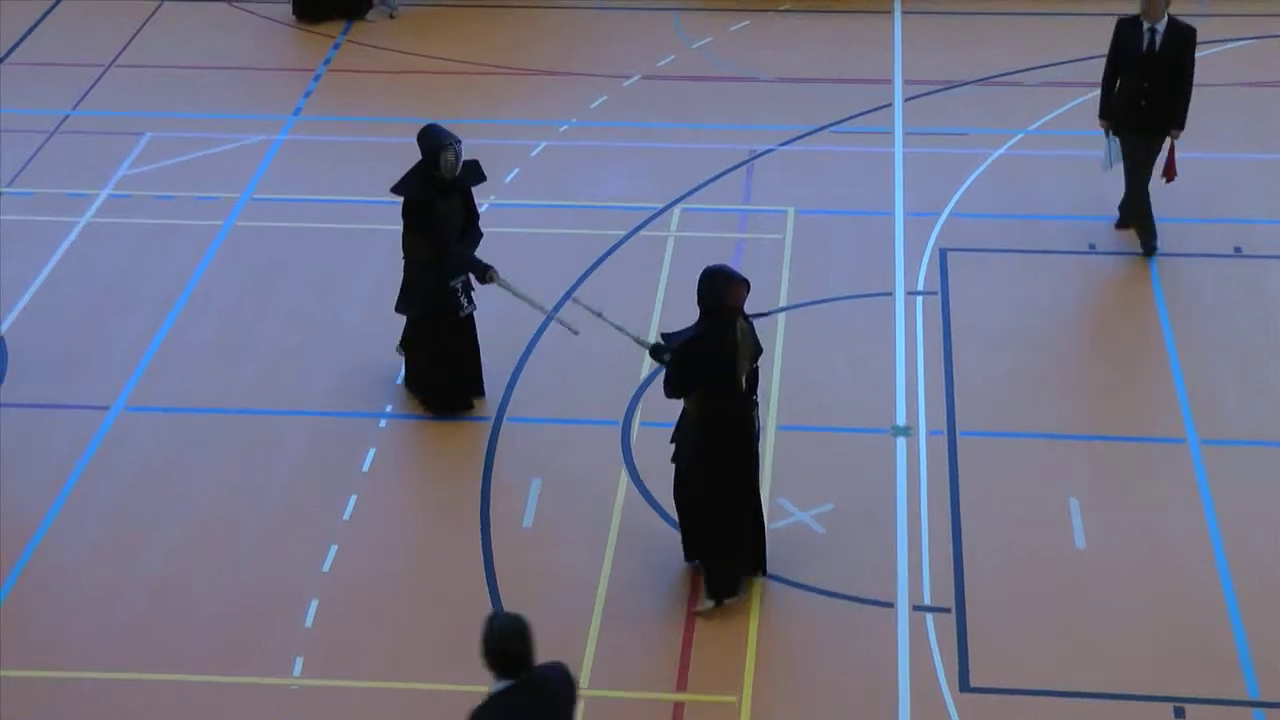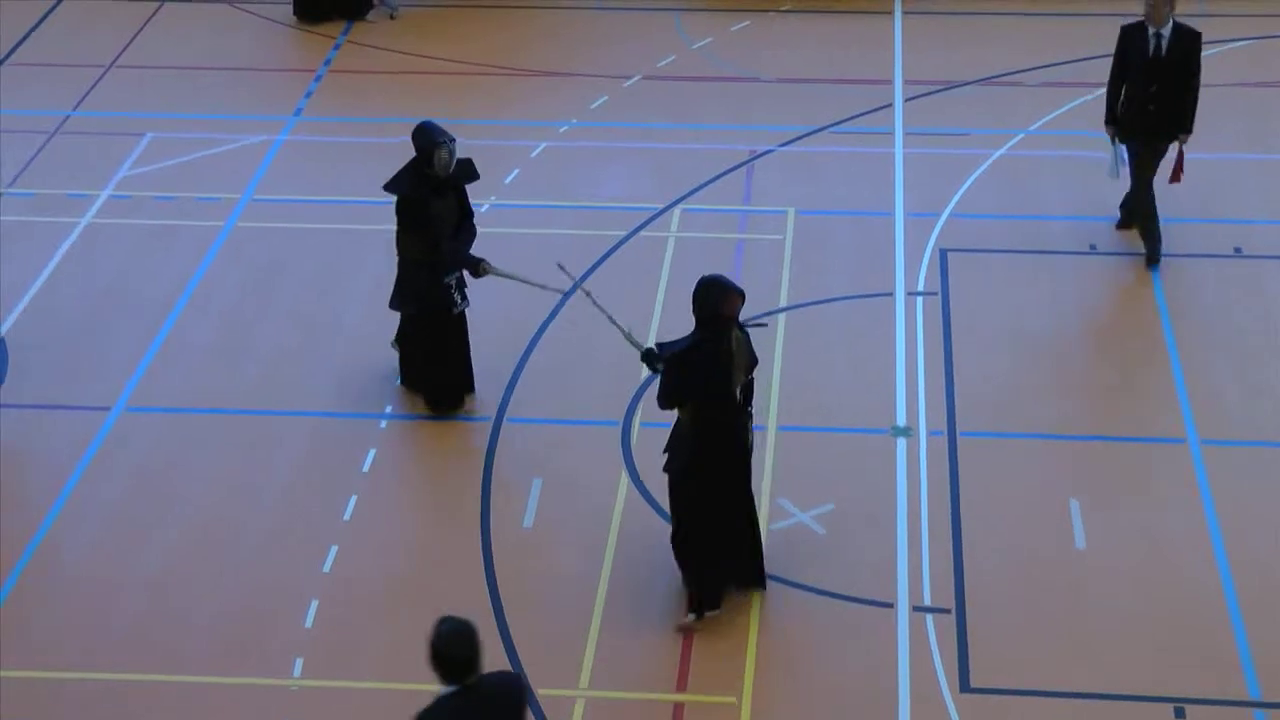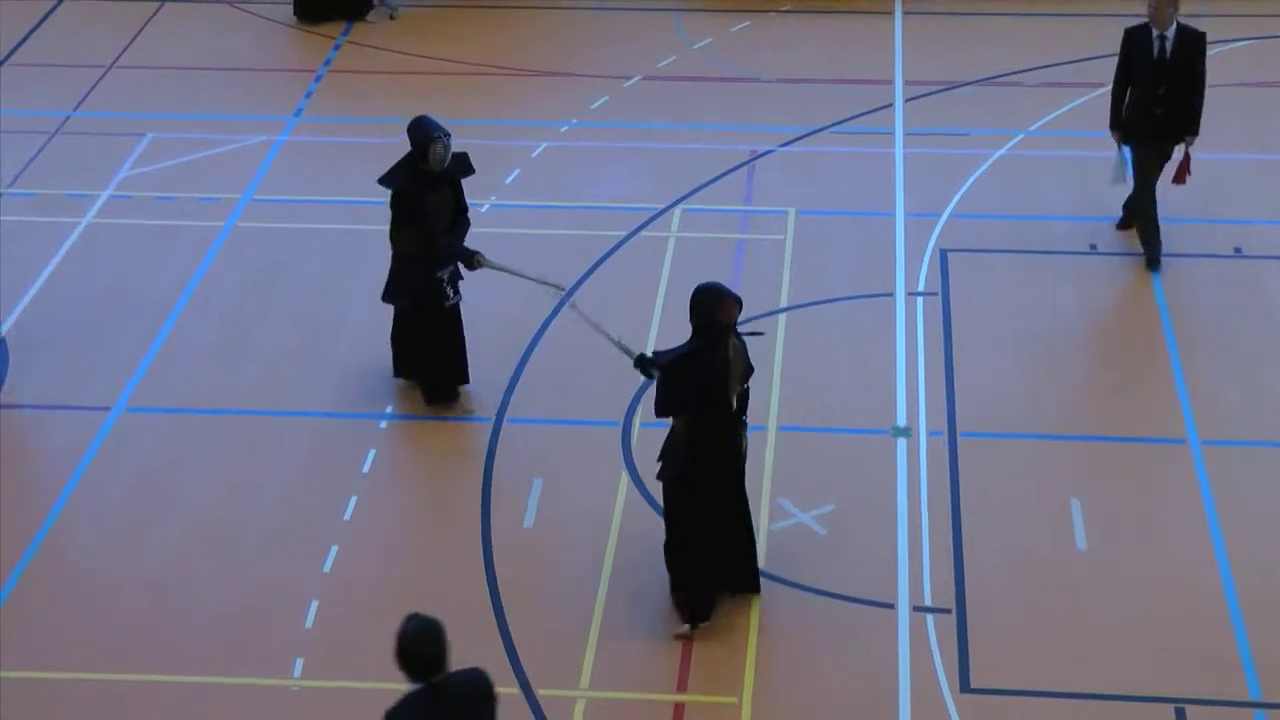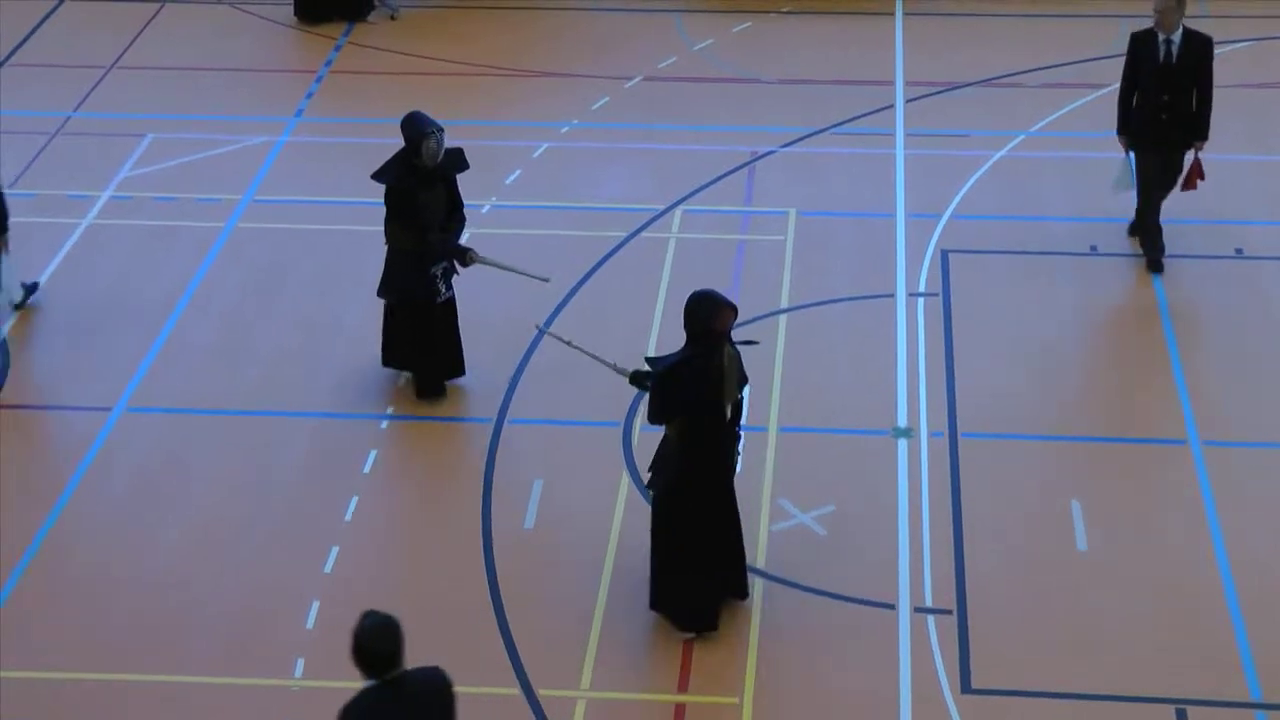
dt=0.1s
person 1, frame 1
left shoulder: (695, 342)
right shoulder: (741, 329)
left elbow: (673, 388)
left wrist: (669, 357)
right wrist: (673, 354)
left hip: (710, 429)
right hip: (740, 424)
left knee: (708, 503)
right knee: (737, 494)
left ankle: (721, 584)
right ankle: (743, 561)
person 1, frame 2
left shoulder: (691, 352)
right shoulder: (737, 339)
left elbow: (667, 399)
left wrist: (662, 366)
right wrist: (667, 362)
left hip: (703, 439)
right hip: (734, 434)
left knee: (699, 513)
right knee: (732, 504)
left ankle: (704, 598)
right ankle: (741, 571)
person 1, frame 3
left shoulder: (686, 360)
right shoulder: (734, 348)
left elbow: (663, 407)
left wrist: (657, 371)
right wrist: (662, 369)
left hip: (698, 448)
right hip: (728, 443)
left knee: (690, 524)
right knee: (727, 512)
left ankle: (695, 607)
right ankle: (735, 577)
person 1, frame 4
left shoulder: (680, 368)
right shoulder: (728, 355)
left elbow: (657, 415)
left wrist: (651, 383)
right wrist: (656, 380)
left hip: (690, 457)
right hip: (720, 452)
left knee: (682, 533)
right knee: (717, 520)
left ankle: (694, 614)
right ankle: (725, 585)
person 2, frame 1
left shoulder: (459, 182)
right shoulder: (418, 196)
left elbow: (472, 225)
right elbow: (440, 244)
left wrist: (464, 255)
right wrist: (478, 268)
left hip: (452, 265)
right hip: (426, 270)
left knee: (457, 326)
right knee: (440, 330)
right ankle: (446, 397)
person 2, frame 2
left shoulder: (453, 180)
right shoulder: (412, 193)
left elbow: (467, 222)
right elbow: (433, 241)
left wrist: (459, 252)
right wrist: (471, 263)
left hip: (446, 262)
right hip: (420, 267)
left knee: (450, 323)
right knee: (432, 327)
right ankle: (441, 394)
person 2, frame 3
left shoulder: (449, 174)
right shoulder: (406, 187)
left elbow: (461, 216)
right elbow: (427, 235)
left wrist: (453, 246)
right wrist: (465, 255)
left hip: (441, 257)
right hip: (414, 262)
left knee: (445, 317)
right knee: (424, 321)
right ankle: (437, 387)
person 2, frame 4
left shoulder: (444, 169)
right shoulder: (400, 183)
left elbow: (457, 212)
right elbow: (420, 231)
left wrist: (447, 242)
right wrist: (457, 251)
left hip: (436, 253)
right hip: (409, 257)
left knee: (441, 311)
right knee: (416, 316)
left ankle: (433, 374)
right ankle: (429, 381)
person 3, frame 1
left shoulder: (1184, 34)
right shoulder: (1125, 27)
left elbow: (1185, 82)
right elbow: (1111, 71)
left wrist: (1178, 122)
right wrist: (1105, 112)
left hip: (1159, 118)
right hip: (1127, 115)
left knee: (1141, 173)
right knee: (1136, 176)
left ankle: (1128, 212)
right ankle: (1148, 238)
person 3, frame 2
left shoulder: (1190, 38)
right shoulder: (1129, 33)
left elbow: (1191, 86)
right elbow: (1116, 78)
left wrist: (1186, 126)
right wrist: (1111, 119)
left hip: (1166, 122)
right hip: (1134, 121)
left knee: (1145, 178)
right knee: (1142, 182)
left ankle: (1129, 212)
right ankle: (1152, 244)
person 3, frame 3
left shoulder: (1194, 39)
right shoulder: (1133, 36)
left elbow: (1196, 88)
right elbow: (1121, 82)
left wrist: (1192, 128)
right wrist: (1115, 124)
left hip: (1172, 124)
right hip: (1140, 124)
left knee: (1148, 180)
right knee: (1146, 184)
left ankle: (1131, 212)
right ankle: (1152, 248)
person 3, frame 4
left shoulder: (1201, 44)
right shoulder: (1139, 40)
left elbow: (1204, 92)
right elbow: (1127, 87)
left wrist: (1201, 133)
right wrist: (1123, 129)
left hip: (1179, 130)
right hip: (1145, 129)
left knee: (1163, 186)
right knee: (1149, 191)
left ankle: (1141, 220)
right ankle: (1153, 250)
